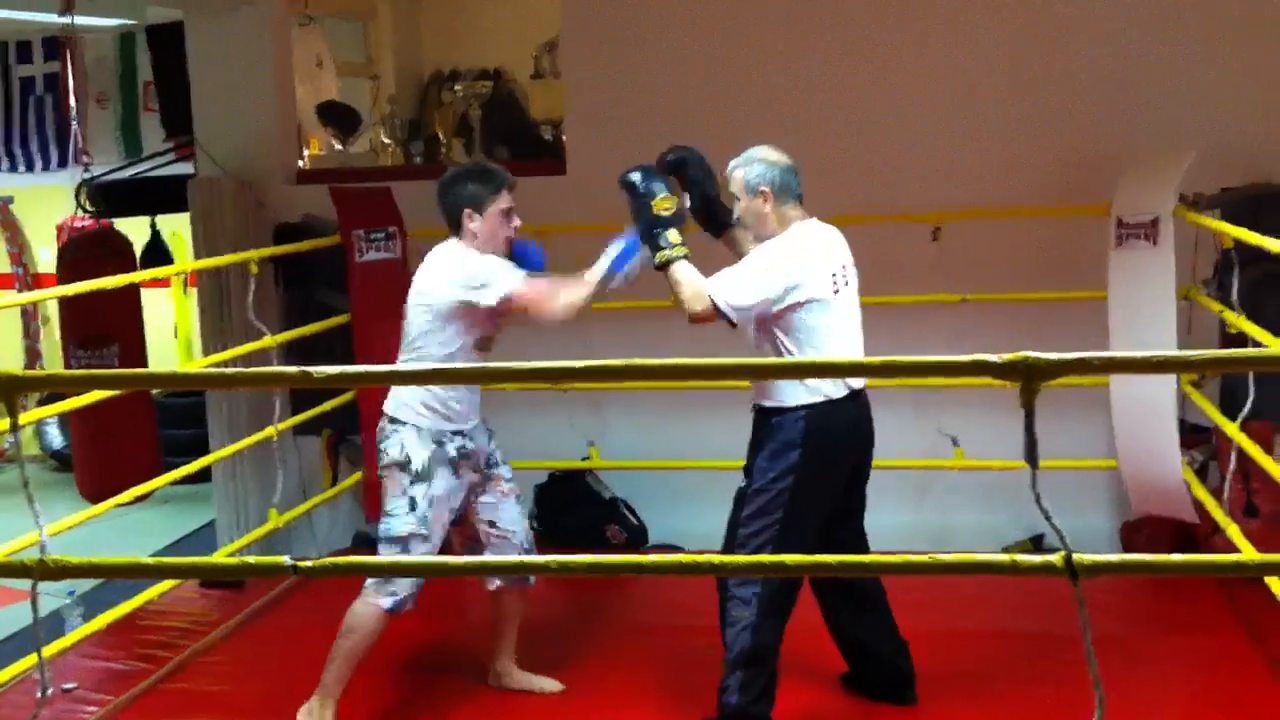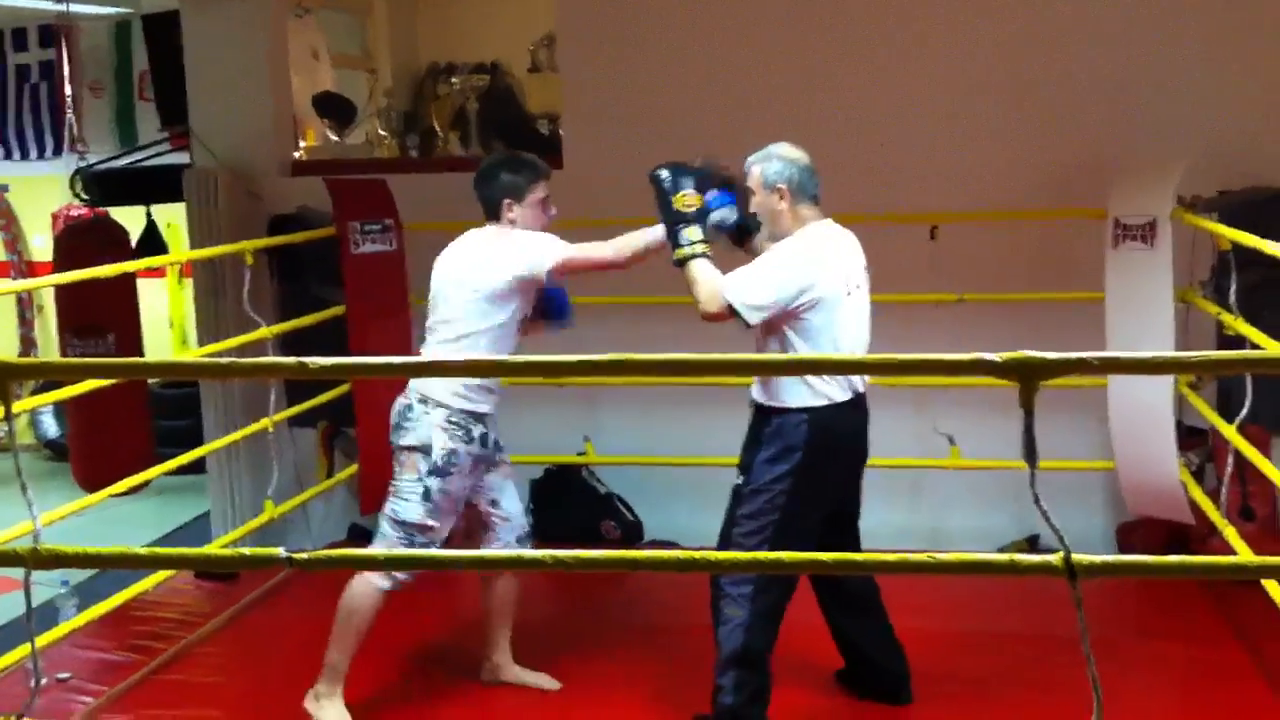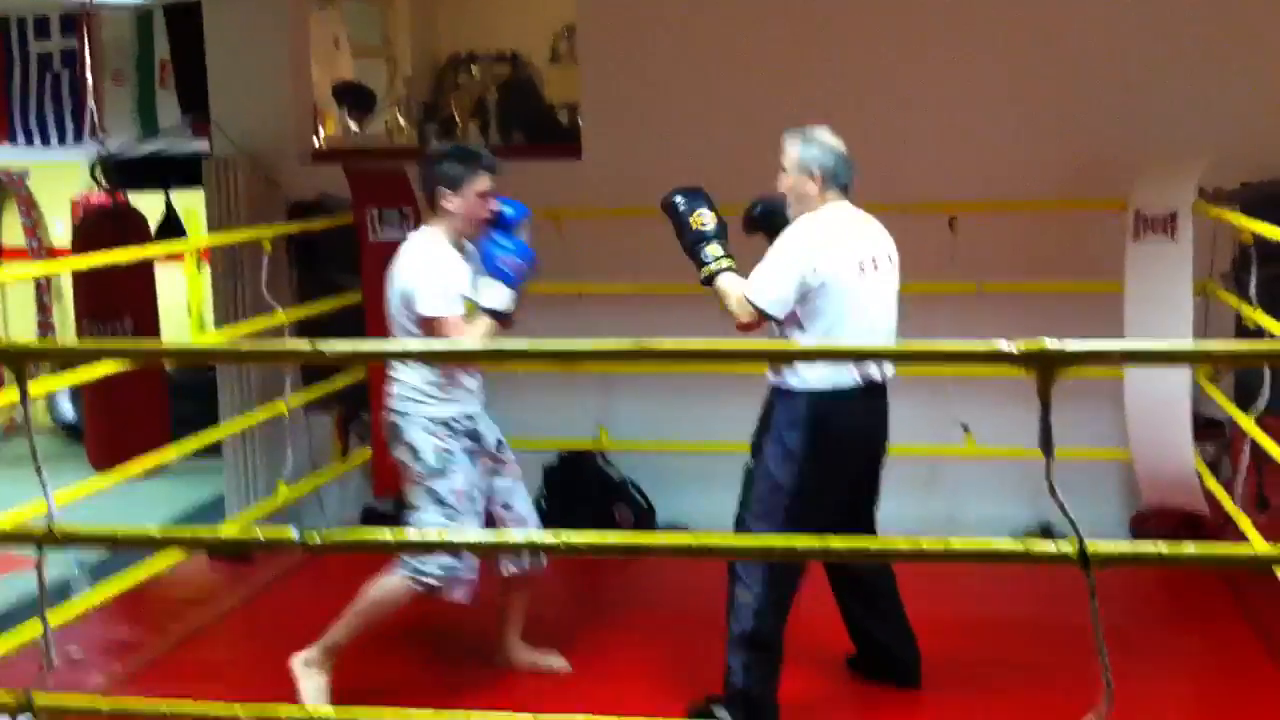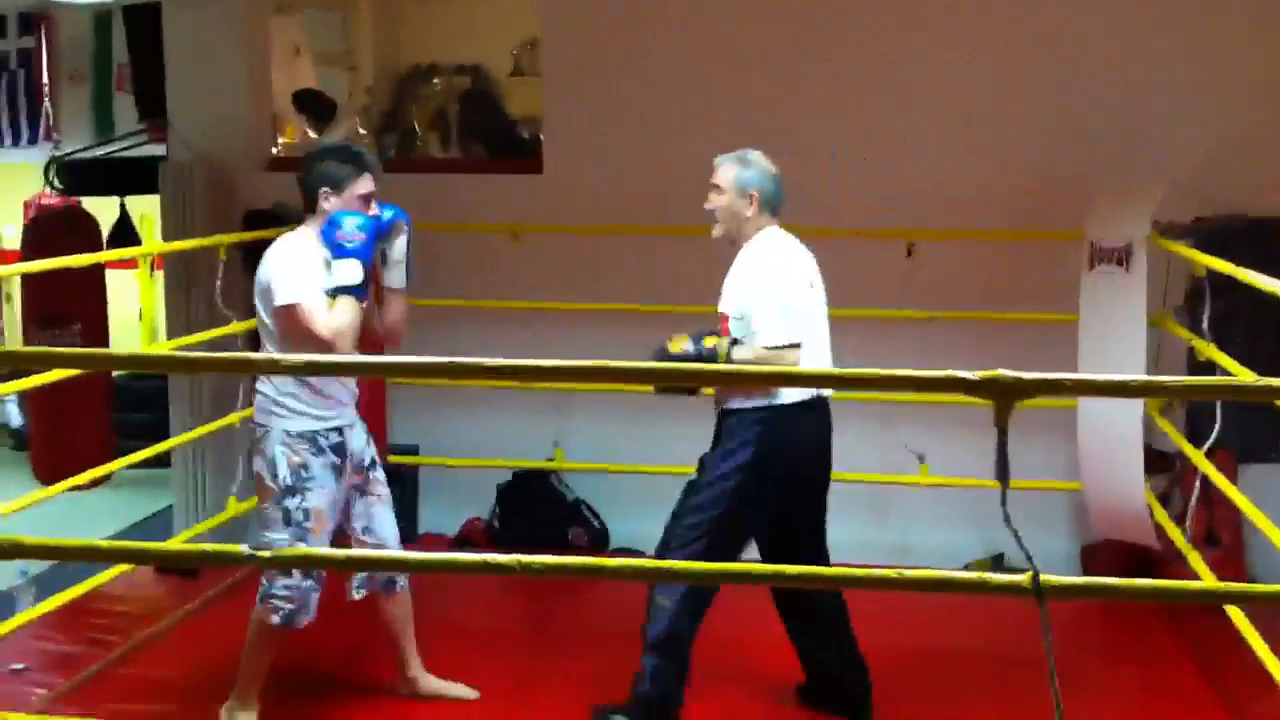
dt=0.4s
person 1, frame 1
left shoulder: (788, 256)
right shoulder: (824, 238)
left elbow: (699, 304)
right elbow: (758, 271)
left wrist: (662, 232)
right wrist: (712, 212)
left hip: (801, 429)
right hip: (844, 417)
left knee: (752, 567)
right knee: (840, 551)
right ankle: (886, 672)
person 1, frame 2
left shoulder: (802, 256)
right shoulder: (838, 242)
left elbow: (714, 303)
left wrist: (687, 228)
right wrist: (734, 226)
left hip: (799, 430)
right hip: (841, 419)
left knee: (746, 568)
right knee: (835, 552)
right ankle: (881, 672)
person 1, frame 3
left shoulder: (805, 236)
right shoulder: (874, 232)
left elbow: (751, 312)
left wrist: (708, 245)
left hip: (812, 410)
right hip: (867, 404)
right knee: (851, 535)
right ankle: (891, 656)
person 1, frame 4
left shoulder: (761, 263)
right shoulder: (785, 252)
left elbow: (776, 358)
left wrist: (702, 353)
right wrist: (709, 349)
left hip: (764, 431)
right hip: (804, 425)
left knee: (688, 558)
right knee: (800, 562)
person 2, frame 1
left shoulder: (484, 266)
right shoulder: (458, 268)
right elbow: (555, 306)
right wrist: (612, 262)
left hip: (468, 432)
right hip: (418, 436)
left knee: (512, 542)
right knee: (398, 579)
left ankle: (504, 667)
person 2, frame 2
left shoulder: (471, 249)
right shoulder: (517, 248)
right elbow: (608, 255)
left wrist: (532, 312)
right wrist: (673, 228)
left hip: (467, 420)
right hip: (437, 420)
left knee: (510, 533)
right knee: (395, 556)
left ankle: (498, 660)
person 2, frame 3
left shoulder: (459, 251)
right shoulder: (425, 260)
left elbow: (486, 324)
left wrist: (512, 251)
right wrist: (497, 287)
left hip: (465, 417)
right hip: (430, 425)
left knee: (520, 527)
right knee: (438, 564)
left ankle: (513, 646)
right ankle: (317, 658)
person 2, frame 4
left shoulder: (340, 251)
right shoulder: (288, 258)
left elbow: (390, 332)
right elbow: (334, 341)
left wrist: (393, 260)
right wrist: (351, 269)
left hip: (345, 428)
right hip: (296, 436)
left knee: (385, 551)
right knee: (291, 580)
left ankle: (414, 673)
